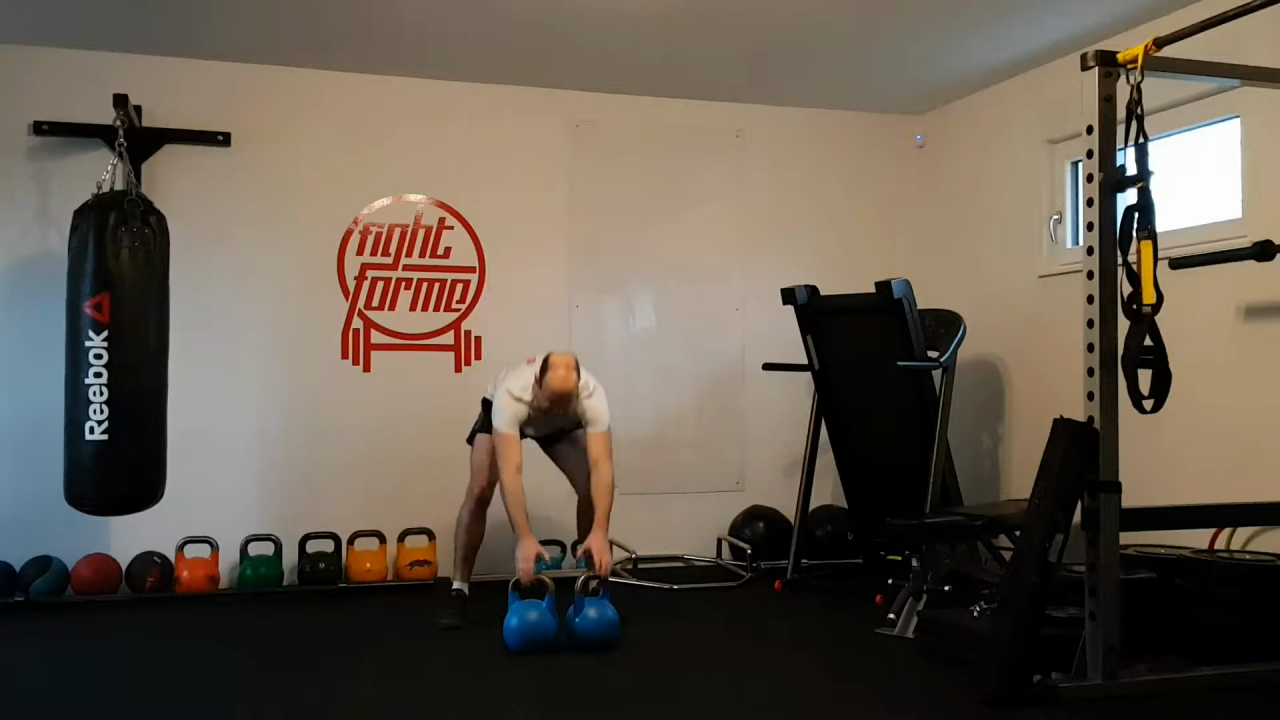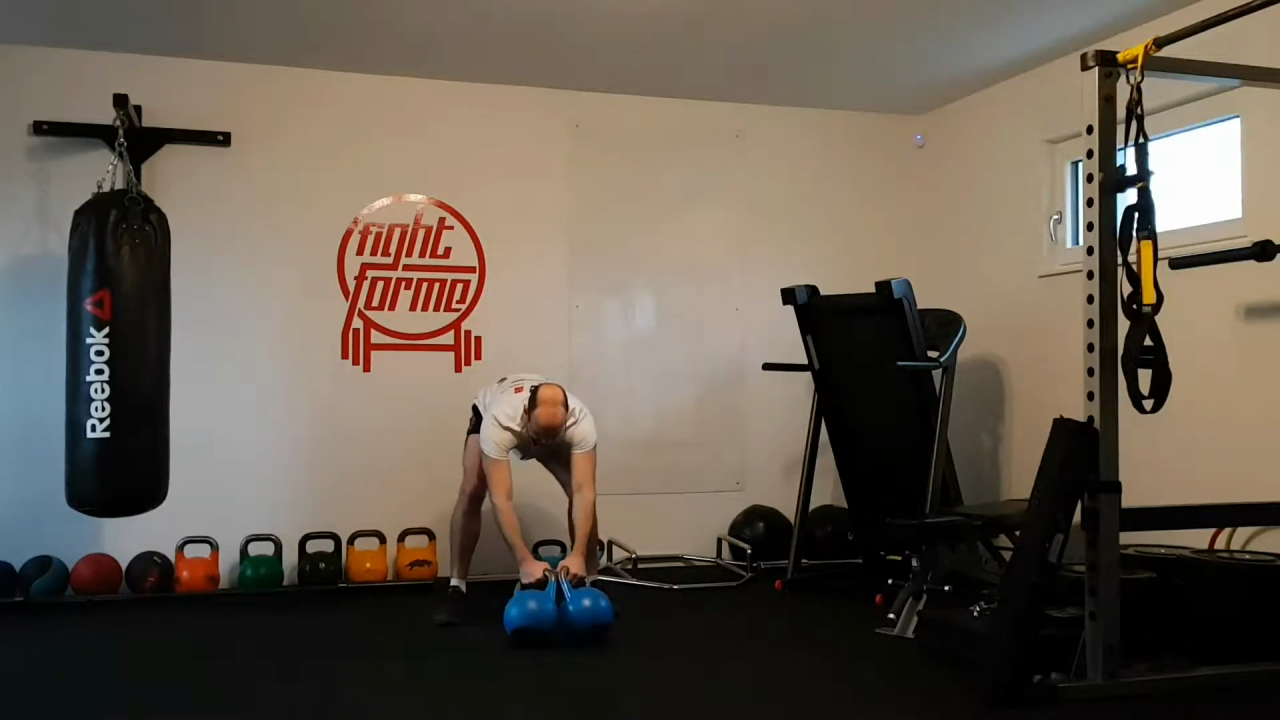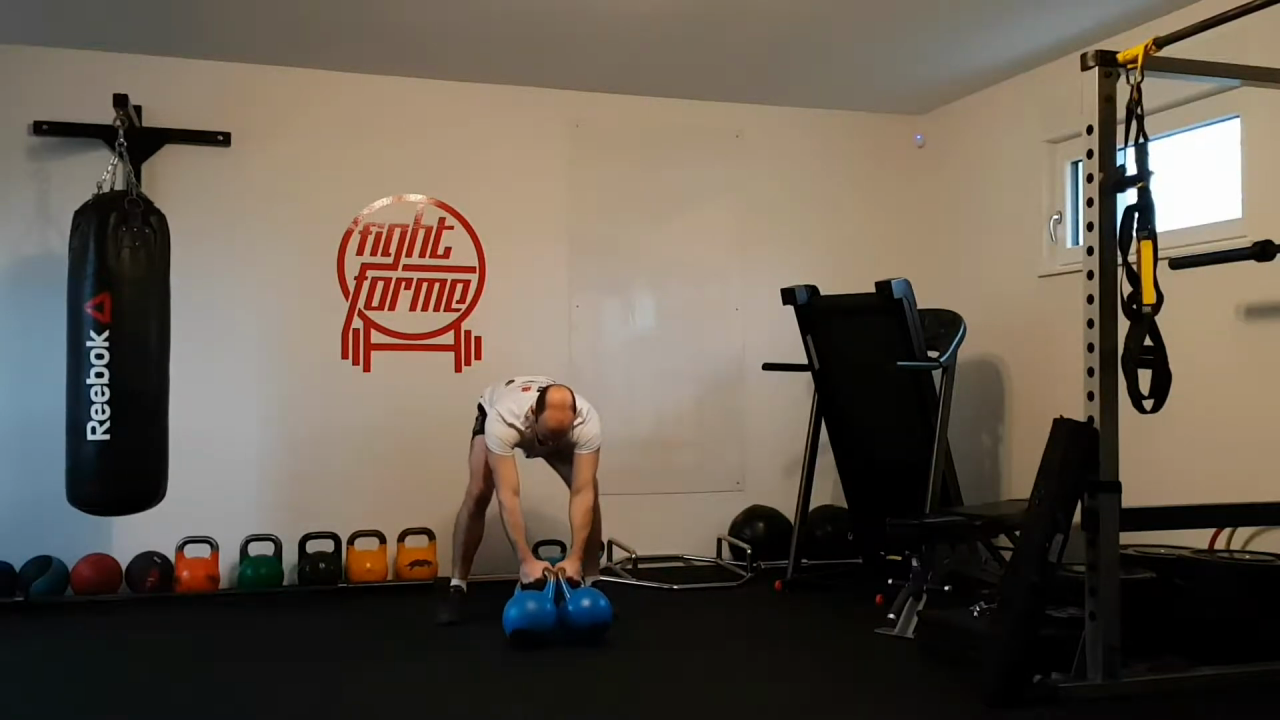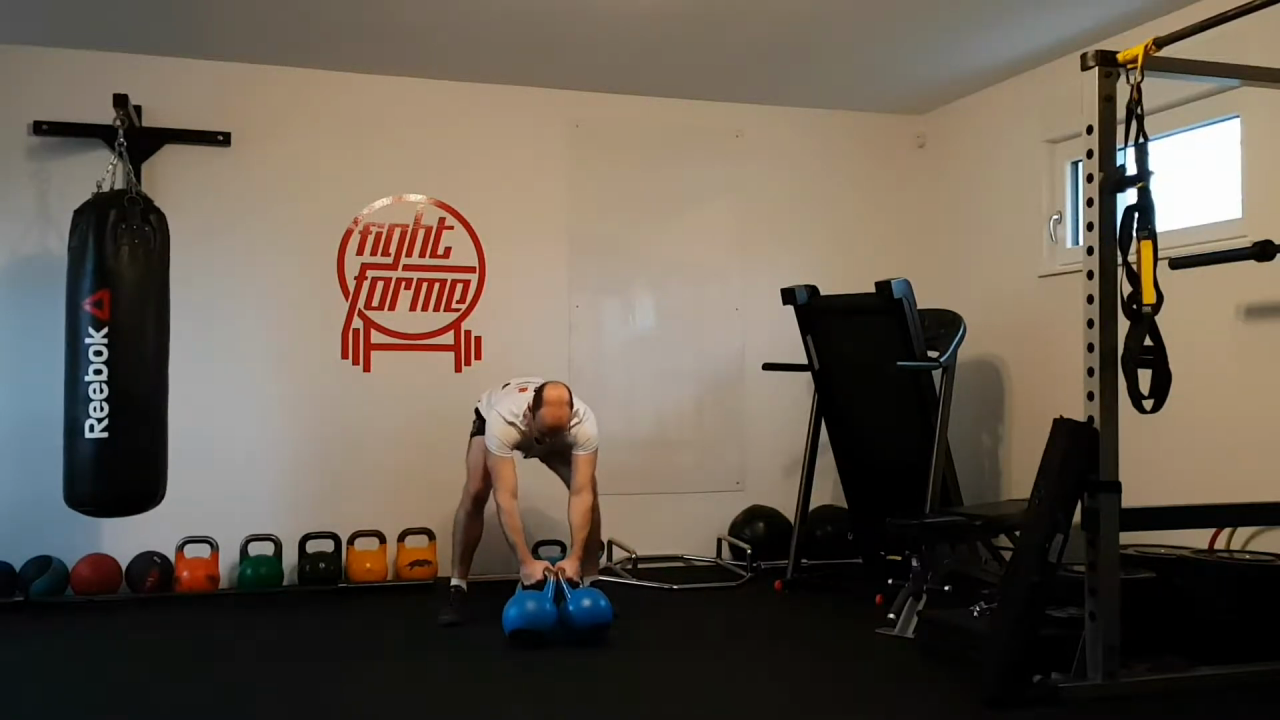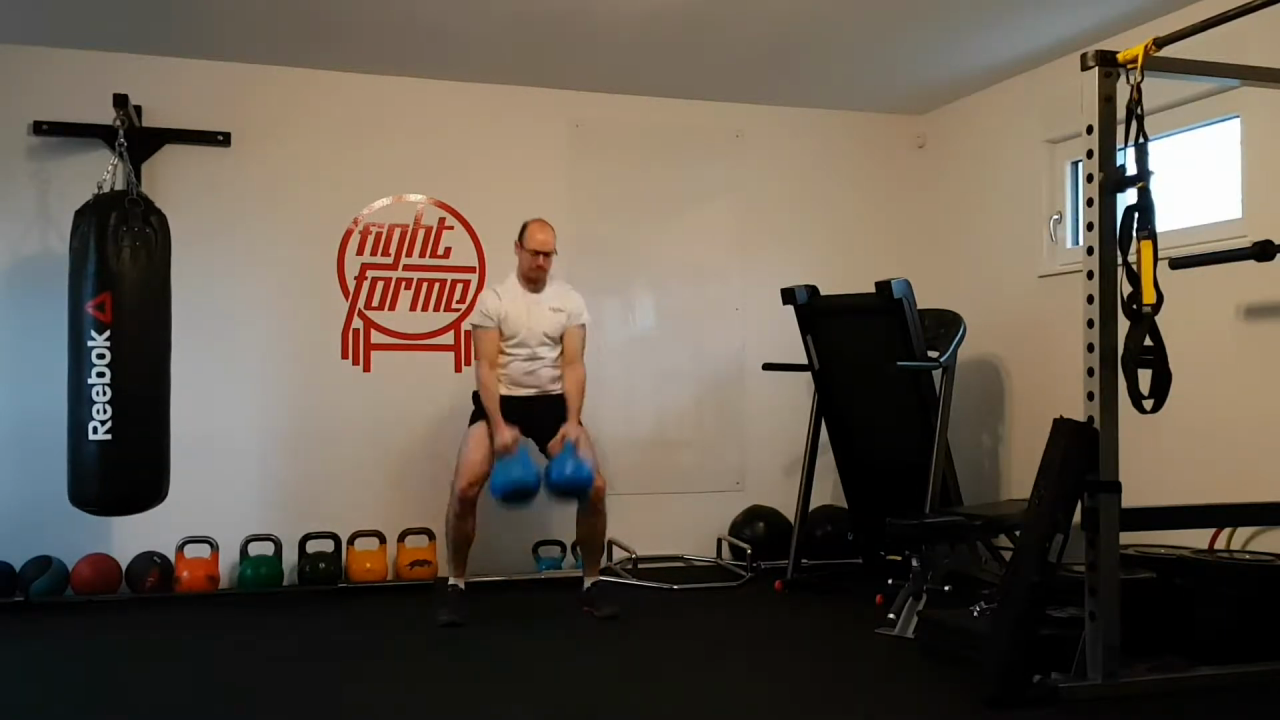
dt=1s
person 1, frame 1
left shoulder: (591, 395)
right shoulder: (510, 395)
left elbow: (602, 467)
right elbow: (511, 472)
left wrist: (600, 533)
right wrist: (524, 539)
left hip: (557, 427)
right hip: (505, 418)
left knee: (589, 488)
right knee: (479, 491)
right ankle: (458, 592)
person 1, frame 2
left shoulder: (581, 421)
right shoulder: (497, 423)
left elbow: (584, 491)
right elbow: (500, 499)
left wrist: (578, 554)
right wrist: (525, 560)
left knee: (579, 492)
right knee: (470, 493)
right ankle: (457, 589)
person 1, frame 3
left shoulder: (587, 422)
right shoulder: (502, 420)
left elbow: (582, 493)
right elbow: (508, 495)
left wrist: (575, 557)
right wrist: (526, 560)
left hip: (555, 424)
left knee: (591, 490)
right knee: (478, 494)
left ankle: (592, 584)
right ankle: (457, 588)
person 1, frame 4
left shoulder: (584, 422)
right shoulder: (501, 420)
left elbow: (581, 493)
right elbow: (505, 496)
left wrist: (575, 557)
right wrist: (526, 561)
right hip: (490, 413)
left knee: (589, 491)
right knee: (475, 493)
left ankle: (591, 583)
right ankle: (457, 589)
person 1, frame 5
left shoulder: (571, 301)
right shoulder: (493, 298)
left elbow: (574, 366)
right elbow: (486, 368)
left wrist: (573, 422)
right wrist: (499, 427)
left hip: (552, 402)
right hip: (500, 400)
left knee: (595, 488)
right knee: (465, 488)
left ankle: (592, 585)
right ankle: (456, 586)
